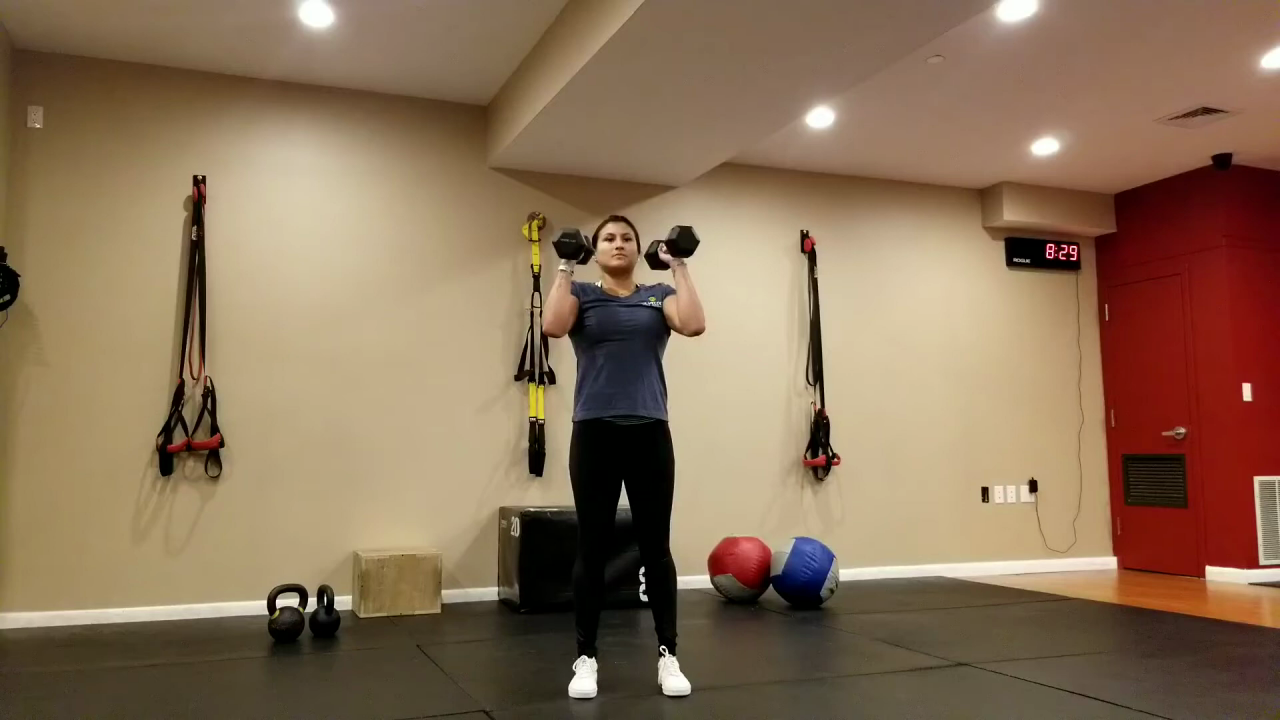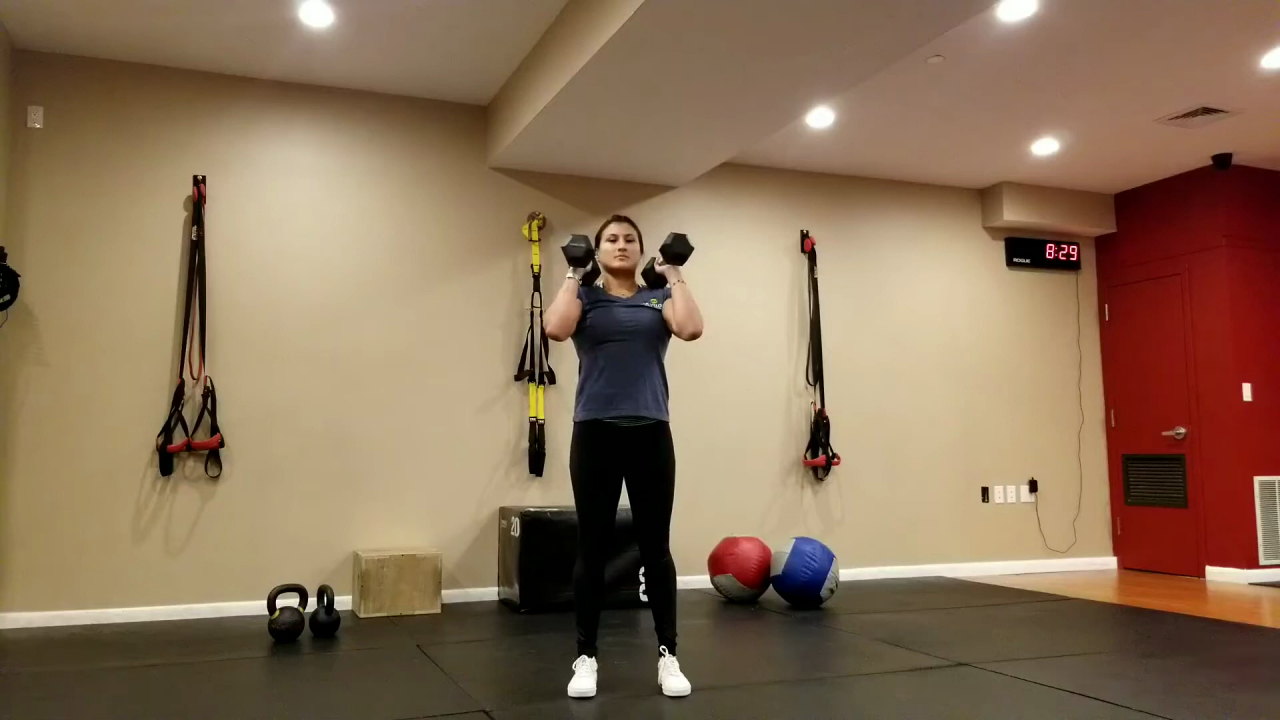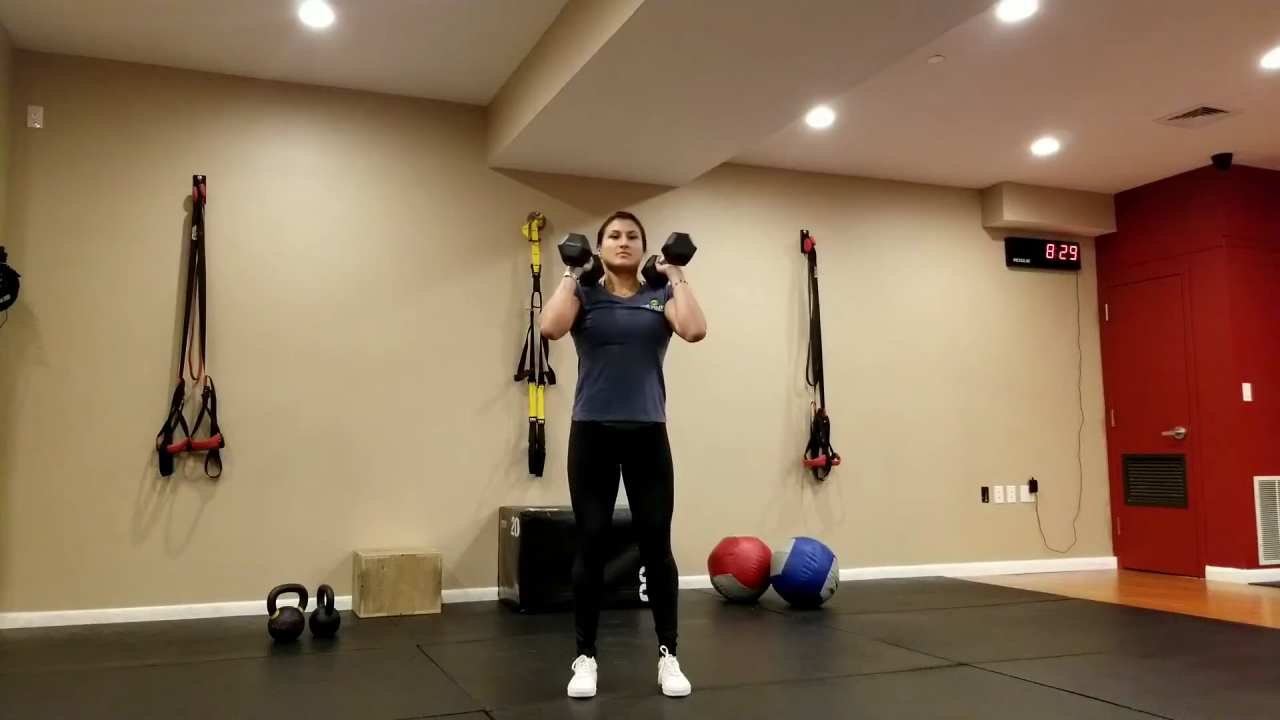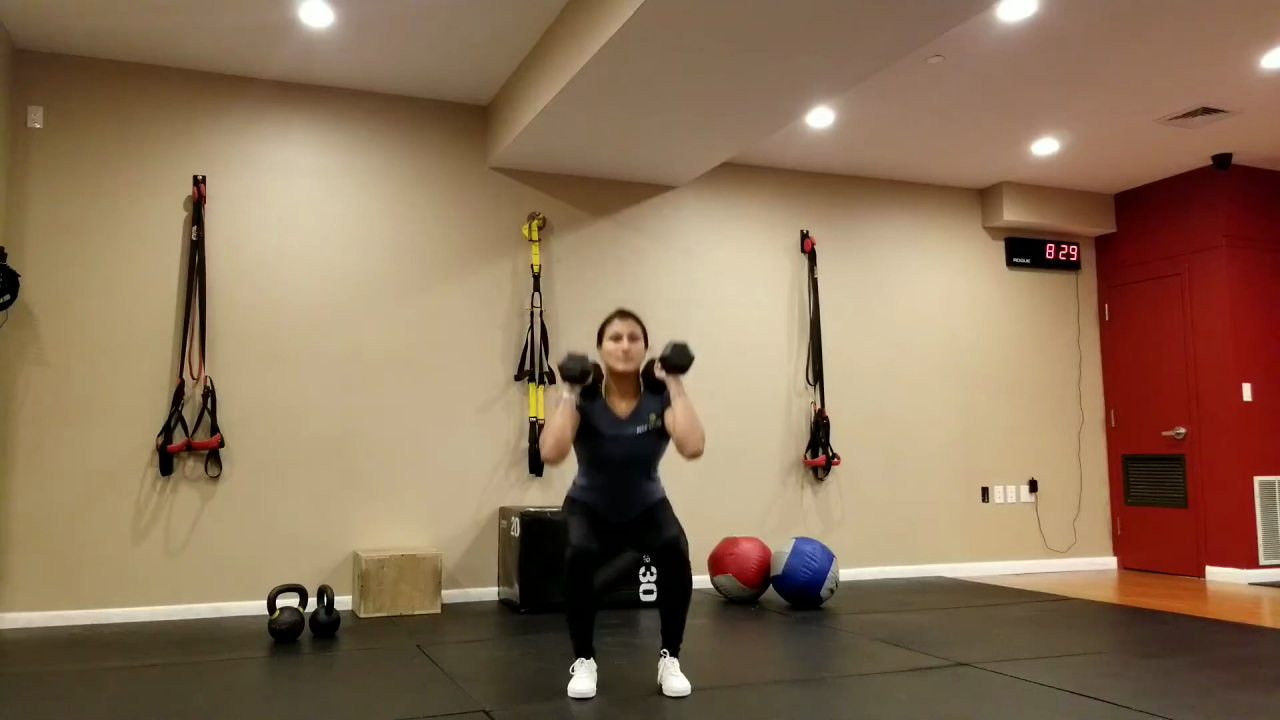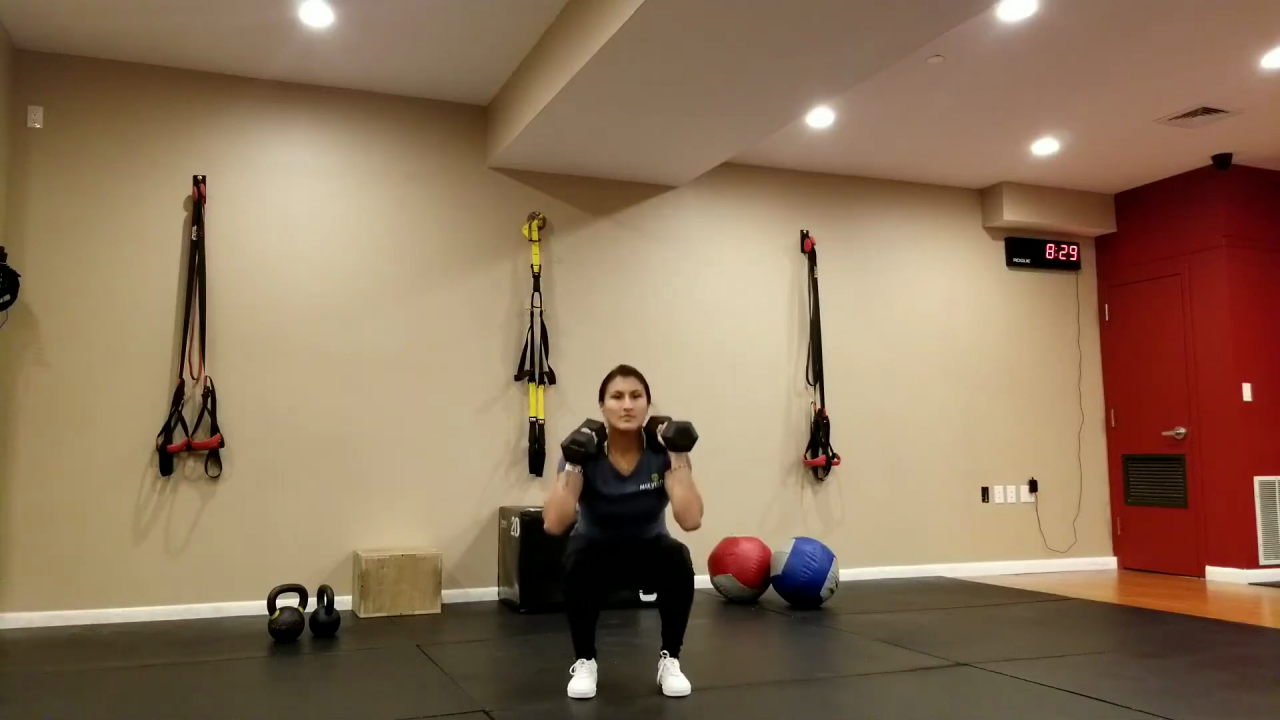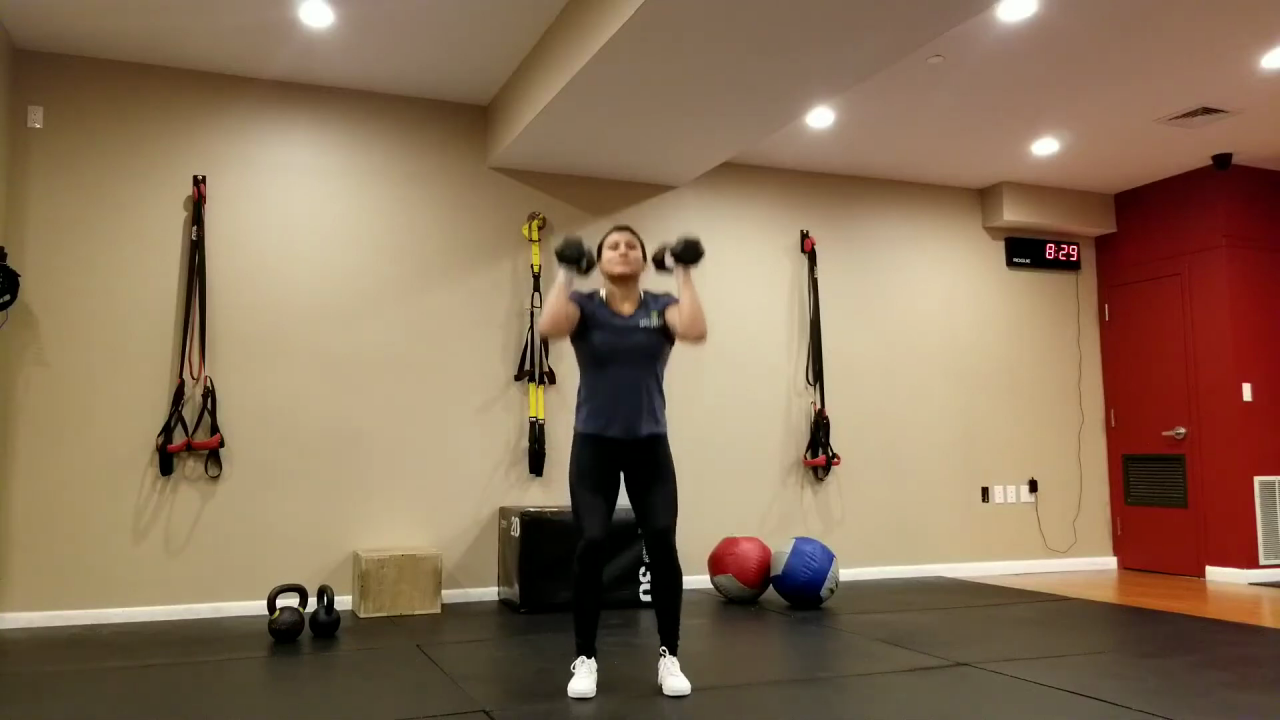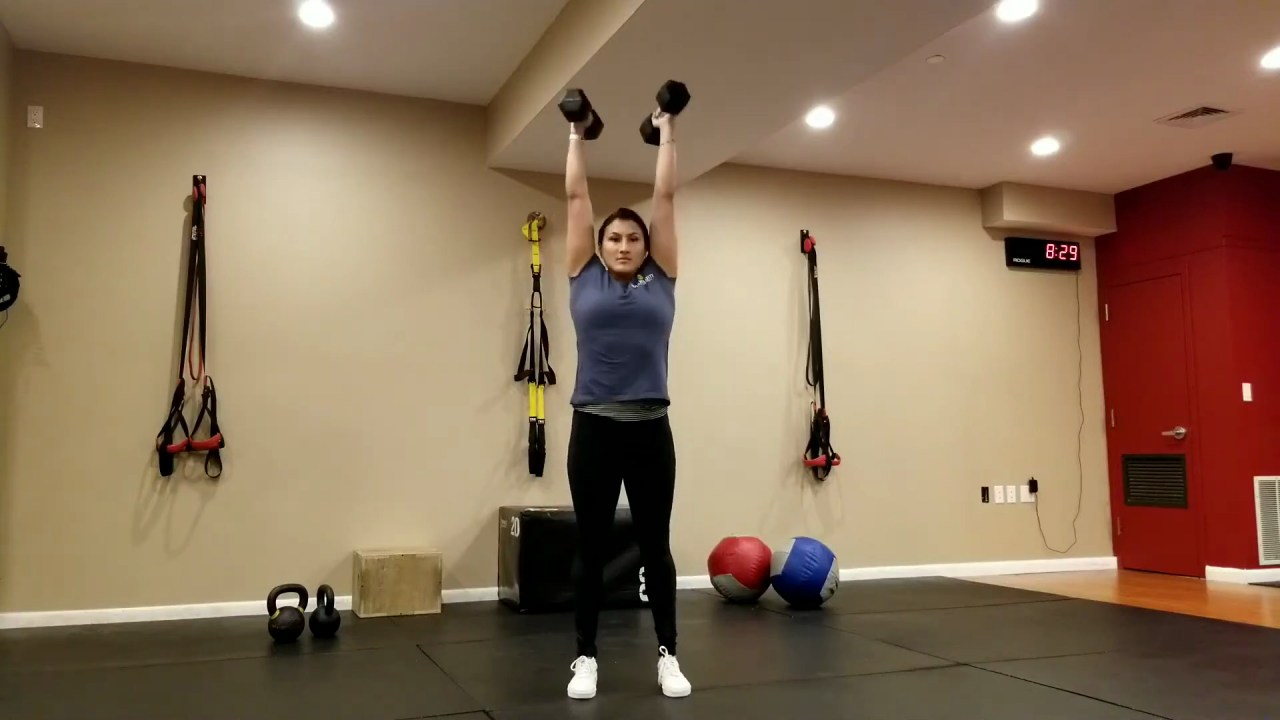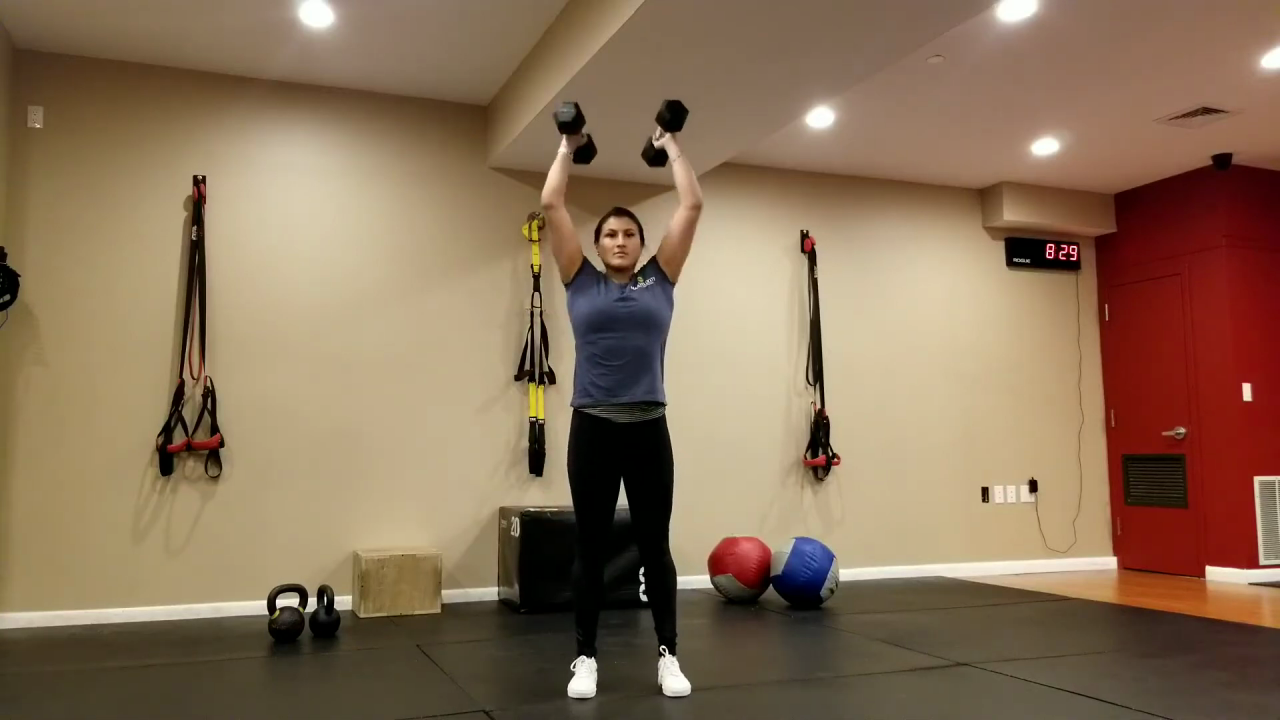
dt=0.4s
person 1, frame 1
left shoulder: (658, 295)
right shoulder: (582, 295)
left elbow: (694, 324)
right elbow: (552, 325)
left wrist: (679, 267)
right wrist: (565, 266)
left hip: (649, 433)
right hip: (594, 433)
left knee: (655, 545)
right knee: (592, 545)
left ankle: (668, 655)
right ankle: (586, 658)
person 1, frame 2
left shoulder: (660, 297)
right shoulder: (585, 297)
left elbow: (691, 329)
right elbow: (555, 329)
left wrist: (675, 276)
right wrist: (574, 275)
left hip: (650, 433)
right hip: (595, 433)
left knee: (655, 546)
right knee: (593, 546)
left ankle: (667, 656)
right ankle: (586, 657)
person 1, frame 3
left shoulder: (661, 296)
right shoulder: (585, 295)
left elbow: (695, 329)
right elbow: (550, 327)
left wrist: (677, 276)
right wrist: (570, 274)
left hip: (647, 434)
right hip: (592, 433)
left knee: (655, 544)
right knee: (593, 544)
left ankle: (668, 655)
right ankle: (585, 658)
person 1, frame 4
left shoulder: (661, 398)
right shoulder: (583, 400)
left elbow: (693, 448)
right elbow: (551, 454)
left wrist: (676, 385)
right wrist: (570, 391)
left hip: (646, 509)
right hip: (591, 509)
left knee: (674, 551)
right knee: (579, 556)
left ankle: (669, 658)
right ankle: (584, 660)
person 1, frame 5
left shoulder: (663, 454)
left elbow: (691, 520)
right elbow: (553, 524)
left wrist: (678, 458)
right wrist: (573, 463)
left hip: (648, 547)
right hip: (595, 547)
left knee: (677, 562)
right knee: (581, 565)
left ankle: (669, 660)
right ankle: (584, 662)
person 1, frame 6
left shoulder: (661, 308)
right shoulder: (586, 309)
left elbow: (697, 331)
right elbow: (548, 329)
left wrist: (684, 277)
right wrist: (566, 273)
left hip: (648, 443)
right hip: (595, 442)
left knee: (662, 544)
right knee: (591, 543)
left ankle: (669, 657)
right ankle: (585, 659)
person 1, frame 7
left shoulder: (660, 280)
right shoulder: (585, 278)
left elbow: (665, 196)
right elbow: (576, 196)
left wrist: (666, 133)
right wrist: (577, 135)
left hip: (650, 430)
right hip: (594, 429)
left knee: (655, 547)
right knee: (591, 548)
left ankle: (668, 656)
right ankle: (585, 658)
person 1, frame 8
left shoulder: (659, 278)
right shoulder: (581, 280)
left elbow: (692, 206)
right elbow: (550, 207)
left wrist: (673, 150)
right wrist: (565, 150)
left hip: (648, 427)
right hip: (593, 427)
left knee: (654, 543)
right knee: (591, 545)
left ankle: (667, 655)
right ankle: (585, 658)
